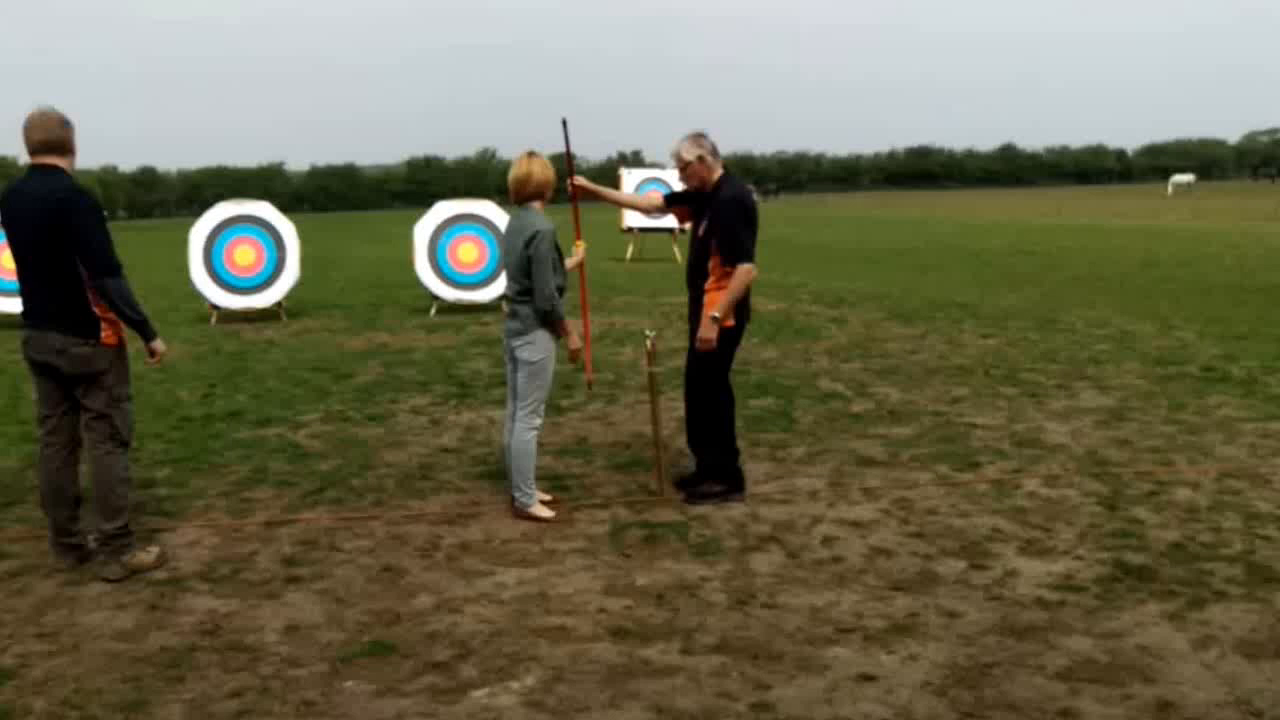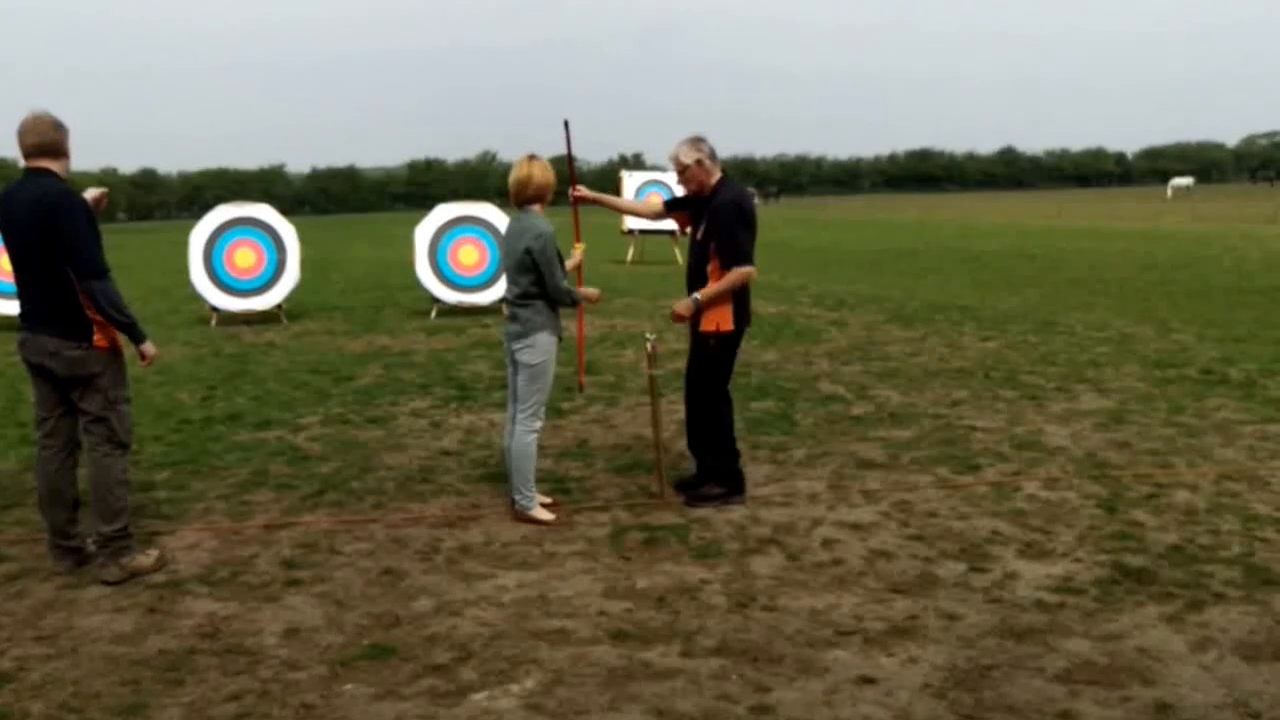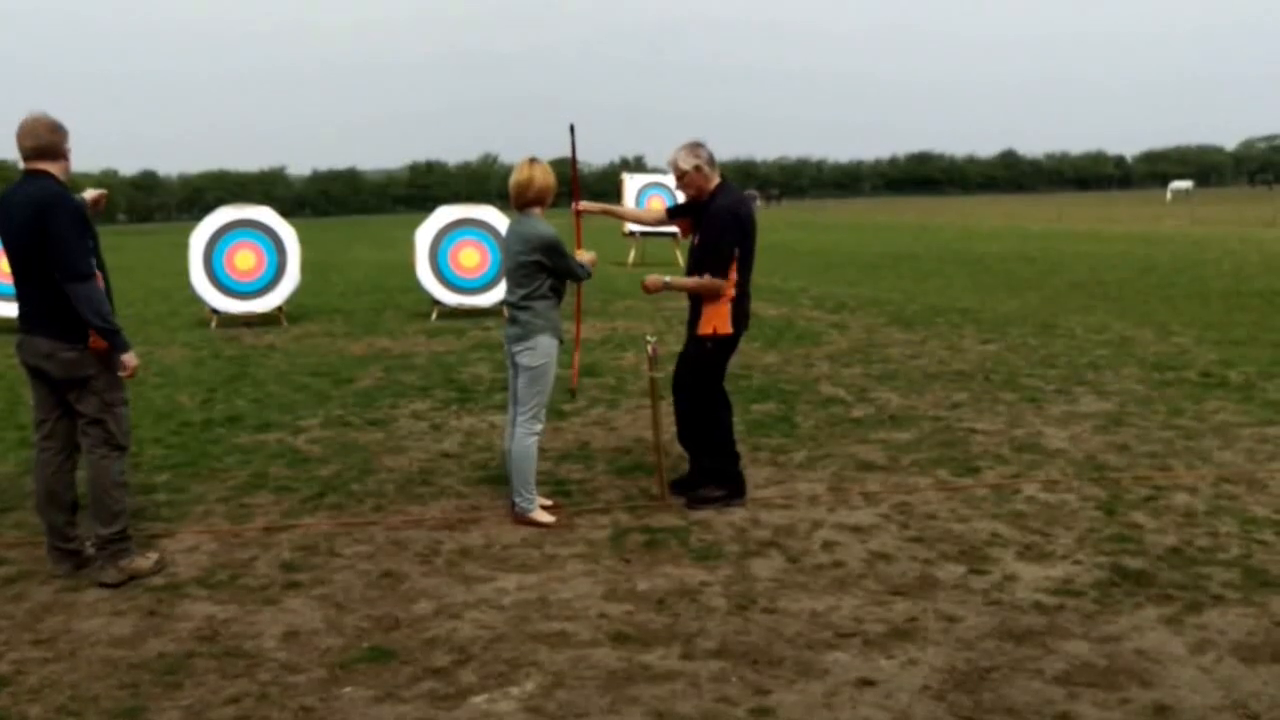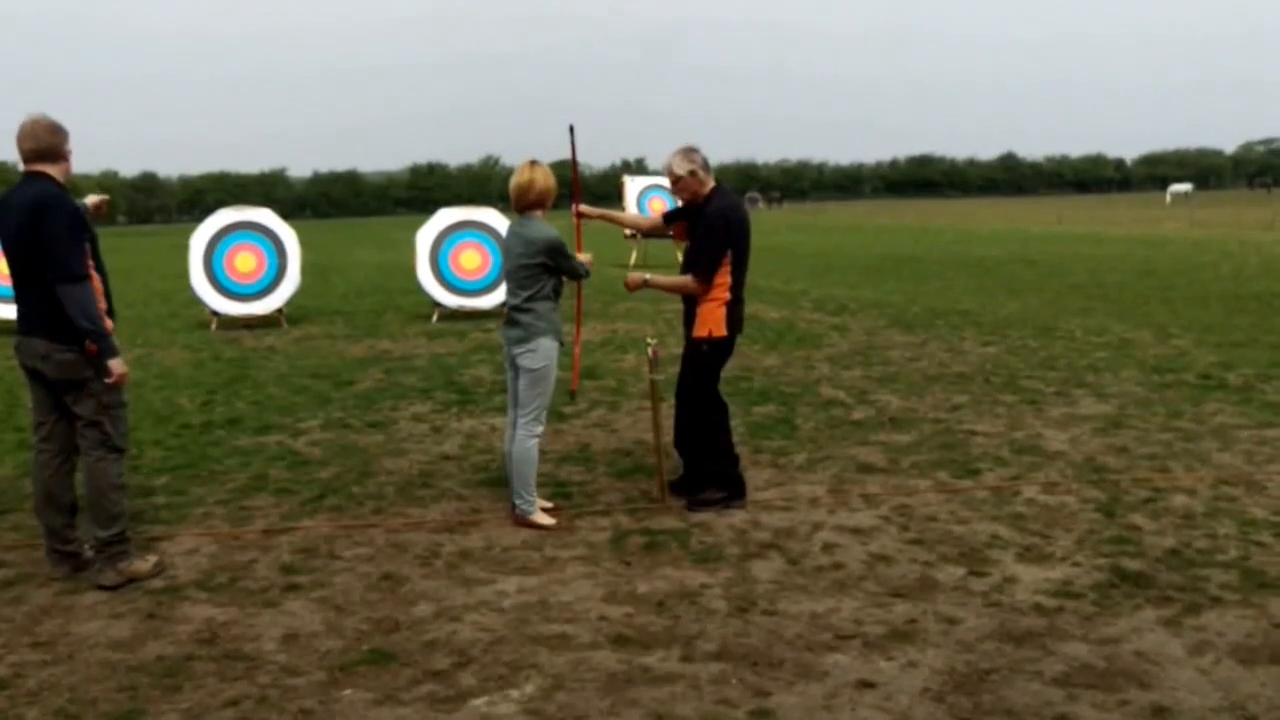
dt=0.2s
person 1, frame 1
right shoulder: (73, 196)
right elbow: (106, 274)
right wrist: (148, 332)
left hip: (39, 336)
right hip: (86, 339)
left knee: (56, 439)
right knee: (109, 440)
left ankle: (67, 543)
right ankle: (117, 550)
person 1, frame 2
right shoulder: (63, 198)
right elbow: (94, 278)
right wrist: (137, 334)
right hip: (81, 343)
left knee: (55, 441)
right knee: (108, 442)
left ankle: (66, 546)
right ankle: (116, 552)
person 1, frame 3
right shoulder: (57, 201)
right elbow: (80, 282)
left wrist: (81, 206)
right wrist: (119, 343)
right hip: (78, 344)
left knee: (54, 444)
right knee: (105, 443)
left ankle: (64, 549)
right ankle: (115, 555)
person 1, frame 4
right shoulder: (55, 202)
right elbow: (72, 285)
left wrist: (81, 212)
right wrist: (107, 348)
right hip: (74, 347)
left knee: (52, 446)
right knee: (103, 446)
left ankle: (63, 552)
right ankle: (113, 557)
person 2, frame 1
left shoulder: (731, 200)
right shoulder: (706, 195)
left elbow: (746, 270)
right elbow: (650, 204)
left wrist: (713, 319)
right wrist: (594, 189)
left hip: (720, 316)
right hip: (706, 311)
left knee: (710, 391)
right knee: (698, 389)
left ankle: (727, 478)
right ankle: (708, 469)
person 2, frame 2
left shoulder: (729, 203)
right shoulder: (706, 199)
left elbow: (744, 272)
right elbow: (652, 209)
left wrist: (695, 299)
right wrist: (597, 197)
left hip: (722, 318)
right hip: (709, 316)
left knee: (709, 394)
right knee: (699, 392)
left ankle: (727, 481)
right ankle: (708, 471)
person 2, frame 3
left shoulder: (725, 209)
right shoulder: (708, 203)
left elbow: (714, 282)
right elbow: (657, 217)
left wrist: (665, 282)
right wrist: (601, 209)
left hip: (720, 318)
right hip: (707, 317)
left knee: (706, 394)
right knee: (686, 387)
left ankle: (727, 482)
right ankle: (702, 471)
person 2, frame 4
left shoulder: (719, 213)
right shoulder: (703, 206)
left elbow: (696, 283)
right elbow: (653, 224)
left wrist: (645, 280)
right wrist: (600, 214)
left hip: (715, 321)
right hip: (703, 319)
left knee: (703, 398)
right knee: (689, 396)
left ankle: (727, 484)
right ankle: (697, 473)
person 3, frame 1
left shoulder: (515, 224)
right shoulder: (541, 229)
right elbow: (545, 296)
left wrist: (570, 262)
right wrist: (570, 332)
left hip: (515, 327)
right hip: (535, 332)
left knee: (516, 413)
right knee: (529, 418)
left ankle: (521, 488)
right ankle: (525, 500)
person 3, frame 2
left shoulder: (515, 226)
right shoulder: (540, 230)
right elbow: (556, 291)
left wrist: (567, 265)
right wrist: (585, 294)
left hip: (516, 330)
right hip: (537, 334)
left knee: (516, 416)
right knee: (529, 420)
left ankle: (521, 492)
right ankle: (525, 503)
person 3, frame 3
left shoulder: (515, 229)
right shoulder: (543, 234)
right elbow: (575, 273)
left wrist: (572, 262)
right wrist: (587, 263)
left hip: (516, 332)
right hip: (537, 336)
left knee: (516, 419)
right knee: (530, 423)
left ankle: (522, 494)
right ankle: (525, 505)
person 3, frame 4
left shoulder: (515, 231)
right shoulder: (546, 236)
right elbow: (576, 271)
left wrist: (570, 264)
right wrist: (585, 263)
left hip: (515, 334)
right hip: (537, 338)
left knee: (516, 421)
right knee: (530, 425)
left ankle: (522, 496)
right ankle: (525, 507)
